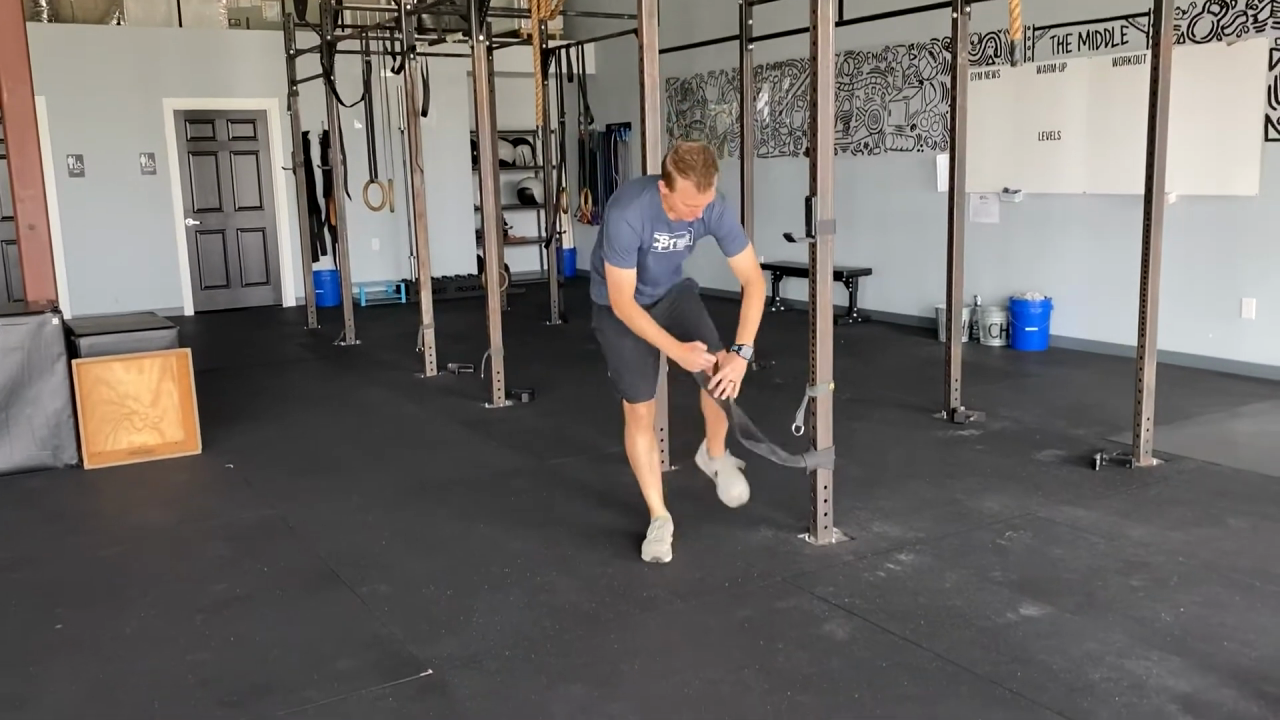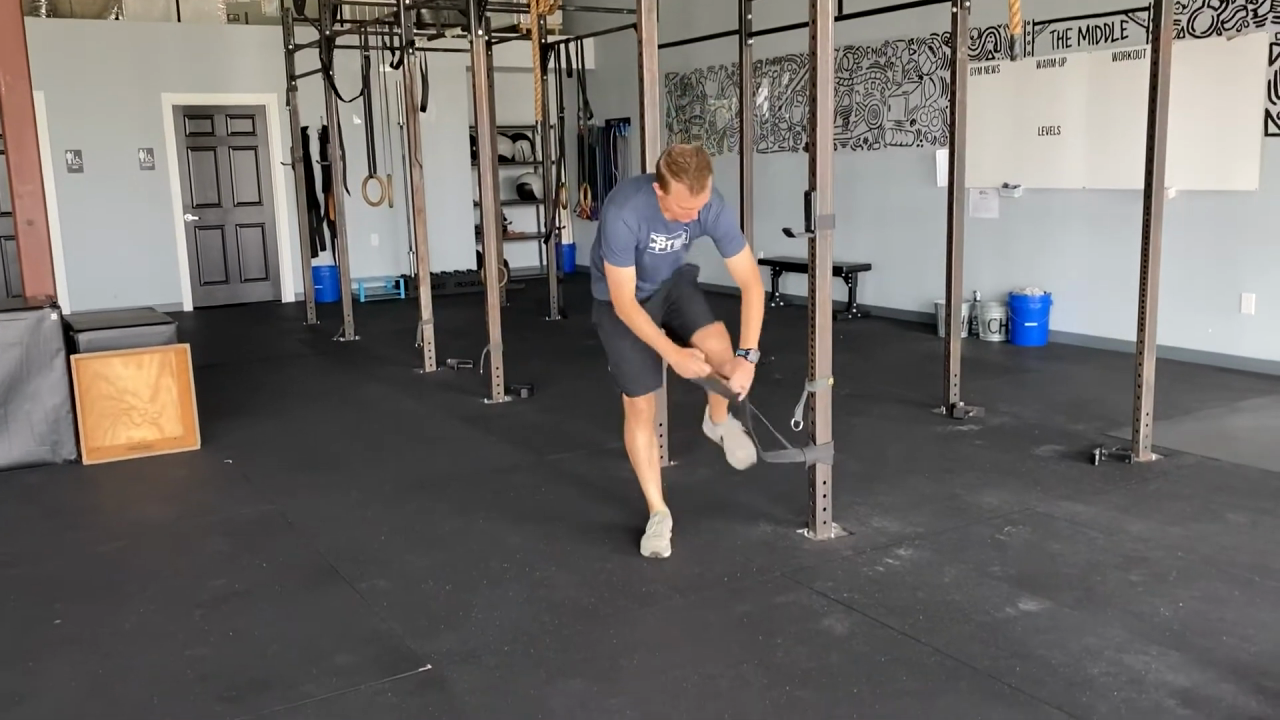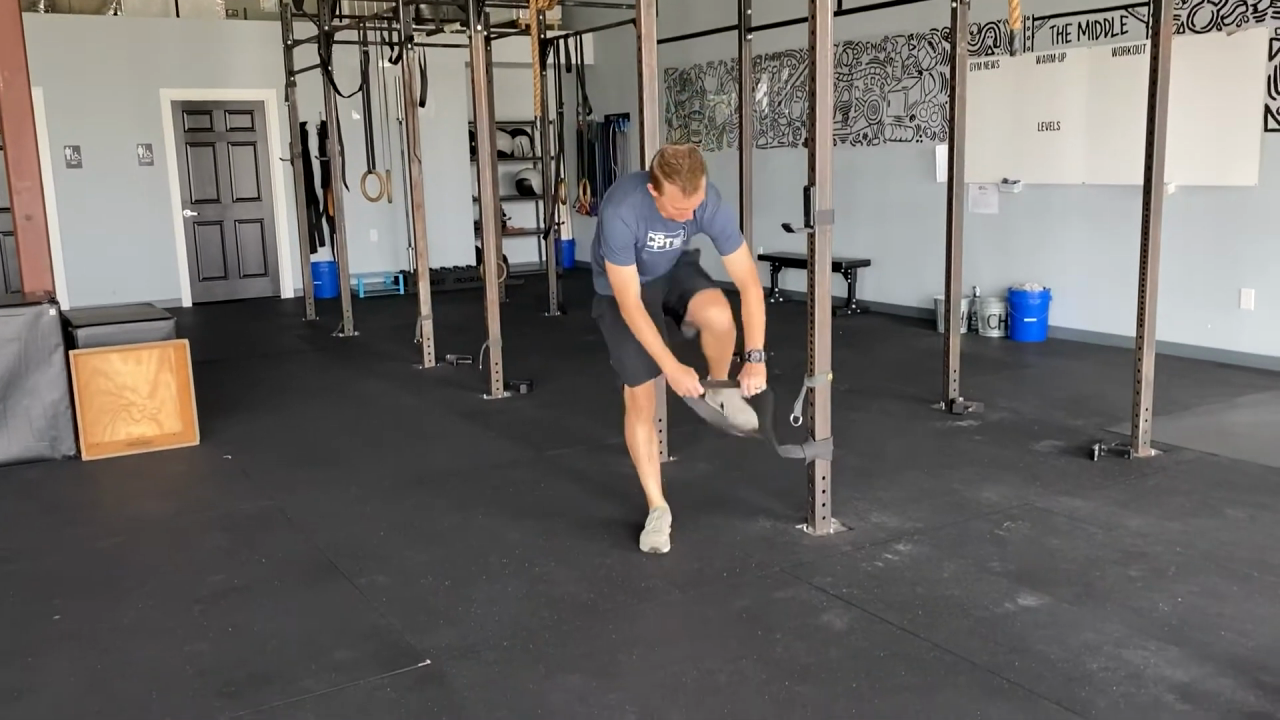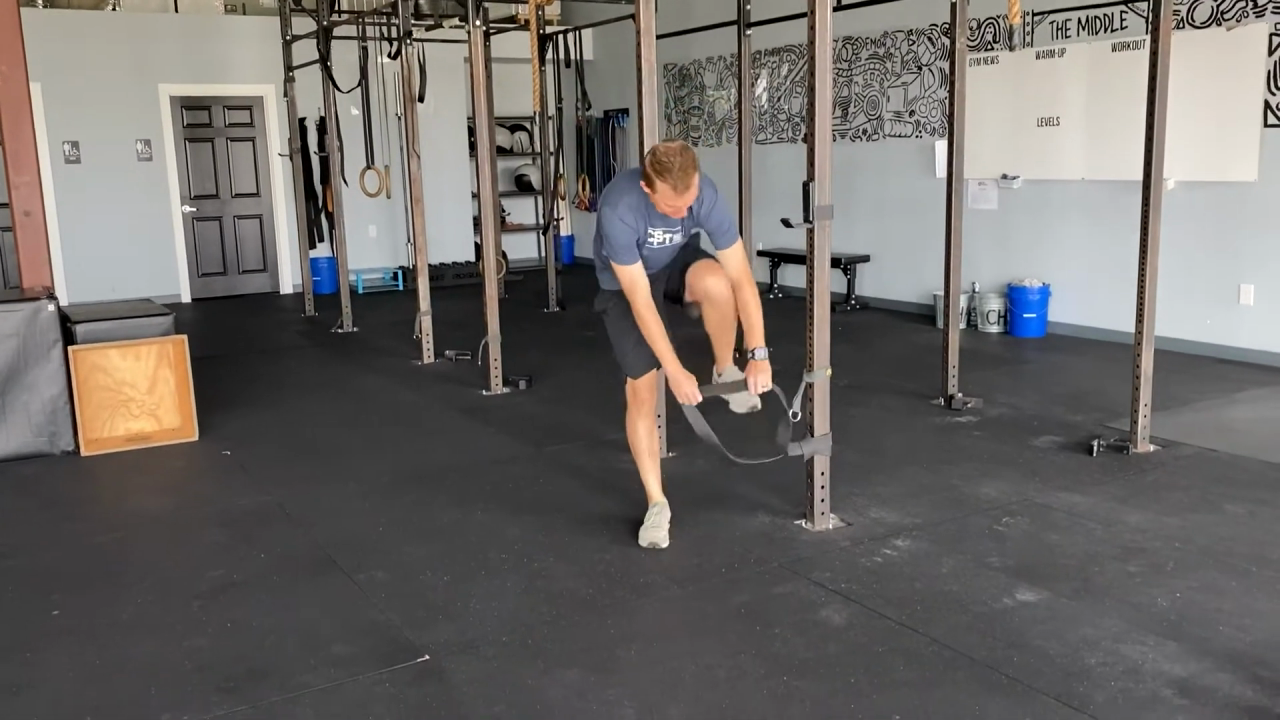
dt=0.1s
person 1, frame 1
left shoulder: (715, 207)
right shoulder: (627, 213)
left elbow: (753, 280)
right elbow: (623, 302)
left wrist: (742, 351)
right wrist: (675, 349)
left hip: (673, 291)
right hip: (619, 303)
left knee: (721, 374)
right knee: (639, 408)
left ankle: (715, 454)
right ankle: (659, 518)
person 1, frame 2
left shoulder: (711, 206)
right shoulder: (623, 212)
left elbow: (751, 283)
right elbow: (624, 300)
left wrist: (747, 354)
right wrist: (674, 354)
left hip: (672, 281)
right hip: (620, 299)
left knee: (718, 348)
right knee: (640, 403)
left ankle: (719, 420)
right ankle: (658, 513)
person 1, frame 3
left shoulder: (711, 202)
right shoulder: (620, 210)
left elbow: (749, 281)
right elbow: (630, 302)
left wrist: (756, 358)
right wrist: (672, 367)
left hip: (674, 272)
right hip: (619, 289)
left knee: (718, 315)
right knee: (640, 395)
left ankle: (721, 388)
right ankle: (657, 508)
person 1, frame 4
left shoulder: (708, 196)
right shoulder: (618, 208)
left elbow: (742, 278)
right elbow: (640, 300)
left wrist: (759, 356)
right wrist: (676, 372)
left hip: (676, 263)
right hip: (624, 284)
left knee: (715, 280)
right knee: (642, 388)
left ankle: (725, 372)
right ankle: (657, 503)
